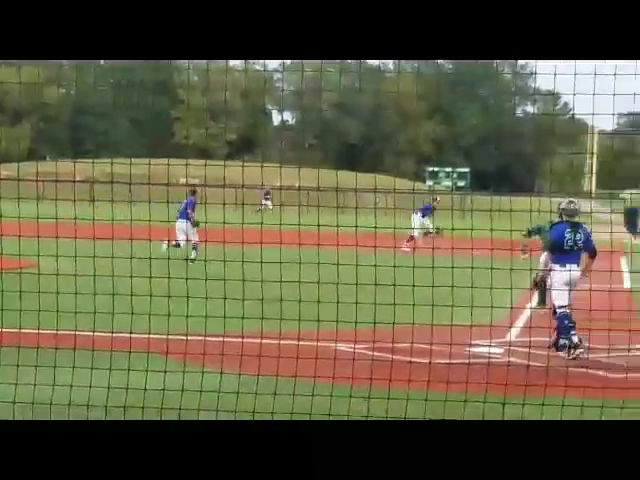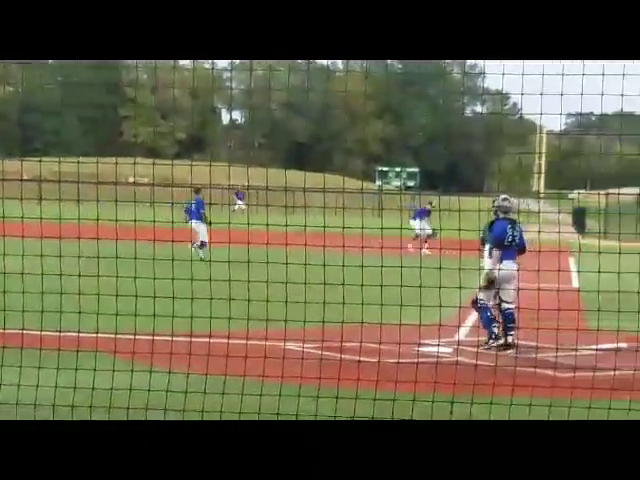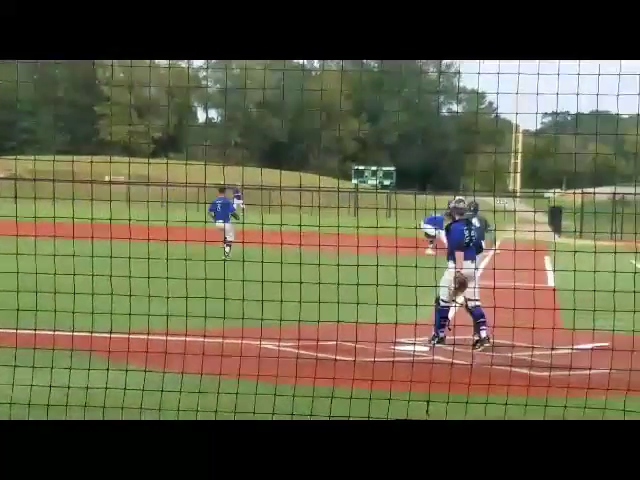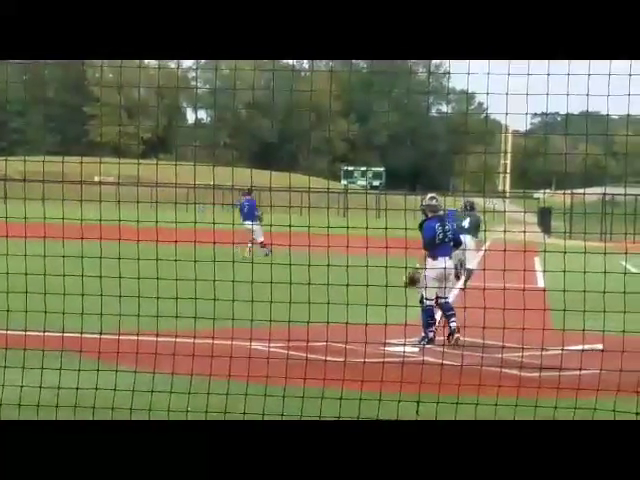
dt=0.3s
person 1, frame 1
left shoulder: (558, 228)
right shoulder: (583, 230)
left elbow: (549, 251)
right elbow: (592, 253)
left wrist: (542, 271)
right wrist: (584, 271)
left hip: (559, 271)
right hip: (575, 271)
left knee: (561, 310)
right knee: (564, 307)
left ankle: (575, 343)
right ankle: (562, 342)
person 1, frame 2
left shoulder: (498, 224)
right shoulder: (517, 226)
left elbow: (497, 248)
right elbow: (522, 249)
left wrist: (492, 269)
left hip: (497, 267)
right hip: (512, 267)
left knee: (481, 302)
right knee: (508, 305)
left ankle: (494, 335)
right ankle: (510, 340)
person 1, frame 3
left shoulder: (455, 226)
right shoulder: (471, 226)
left elbow: (459, 249)
right elbow: (479, 249)
left wrist: (459, 271)
left hip: (457, 268)
right hip: (472, 267)
left knee: (443, 302)
right knee: (473, 304)
left ankle: (439, 336)
right ankle: (483, 336)
person 1, frame 4
left shoulder: (428, 224)
right shoulder: (448, 222)
left elbow: (427, 249)
right elbow: (457, 243)
left hip: (434, 265)
right hip: (449, 264)
left knee: (427, 301)
right knee: (445, 300)
left ankle: (429, 337)
right ankle: (454, 328)
